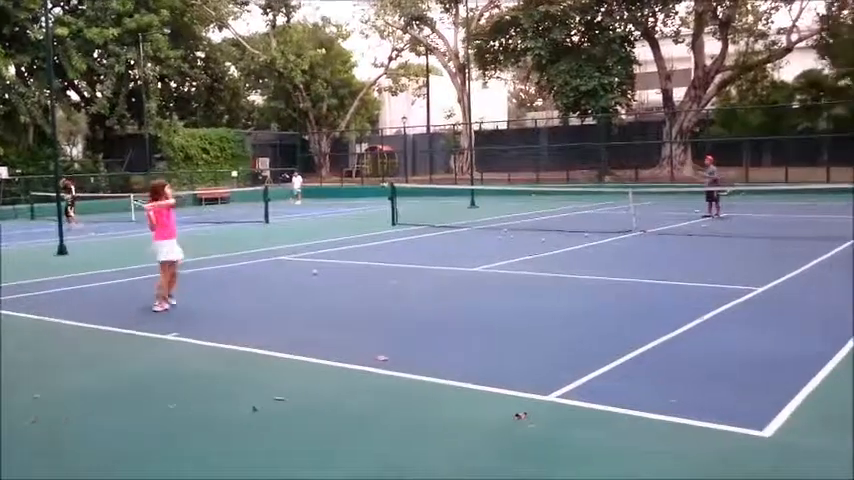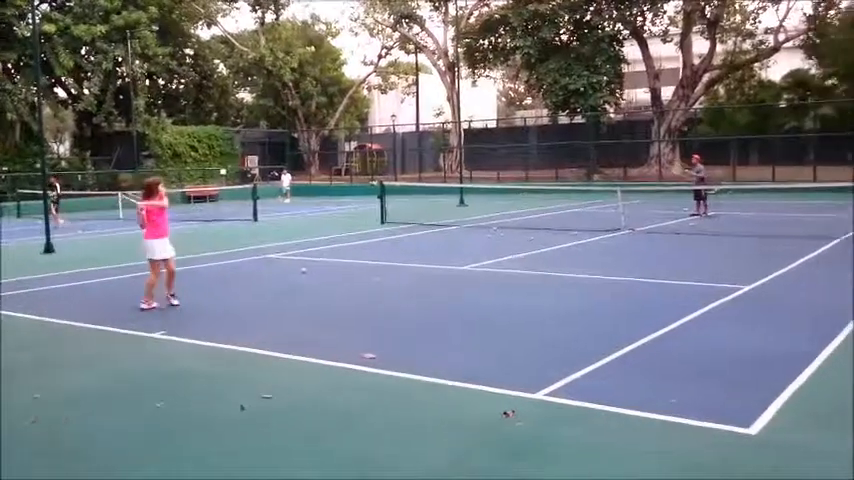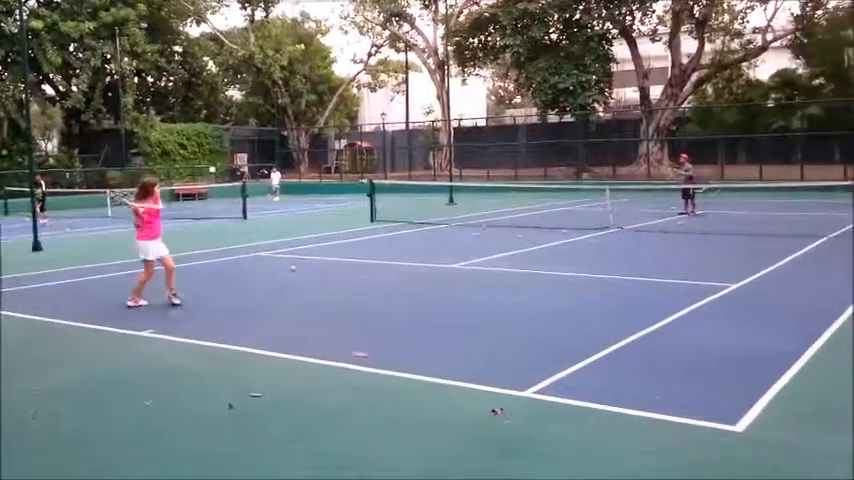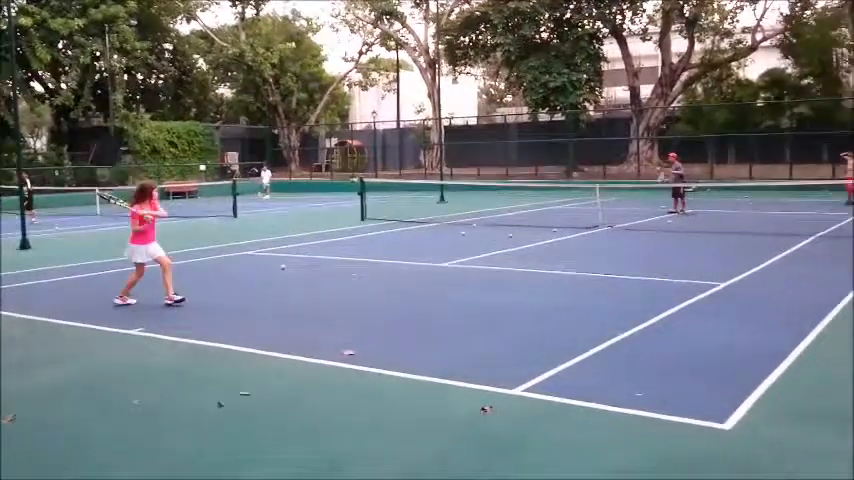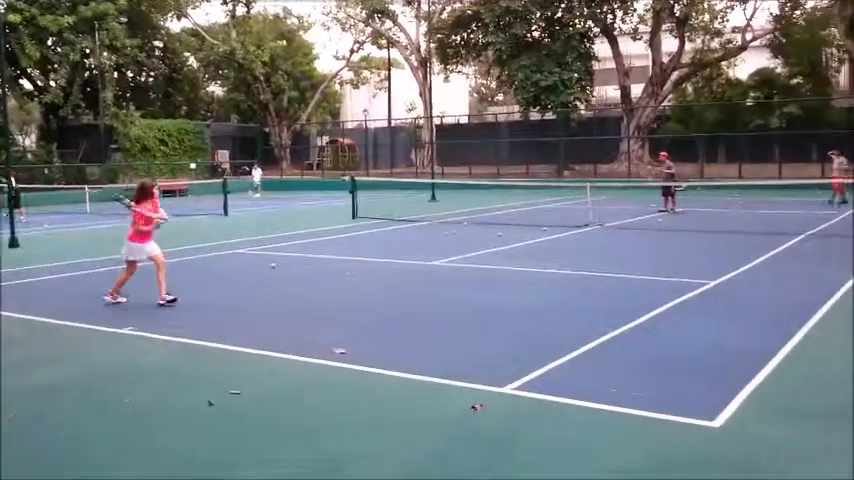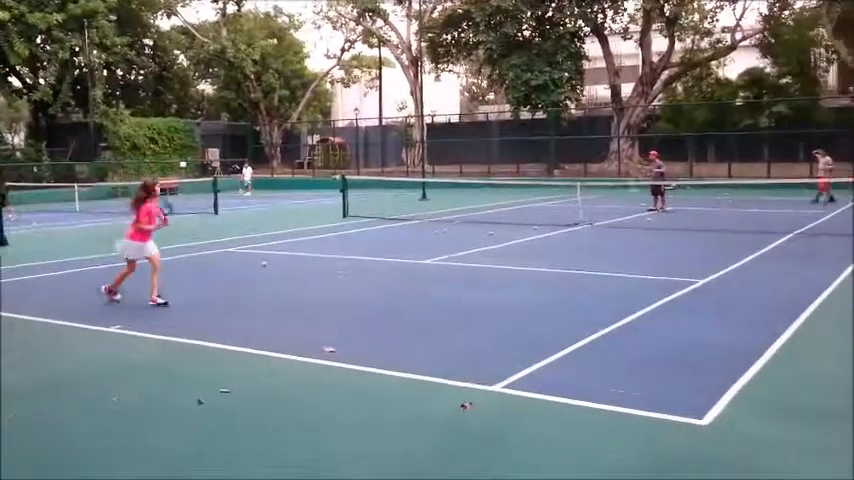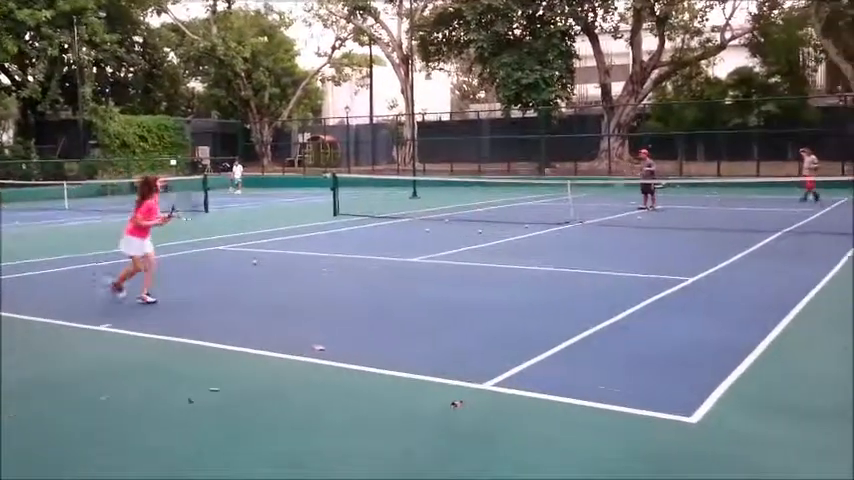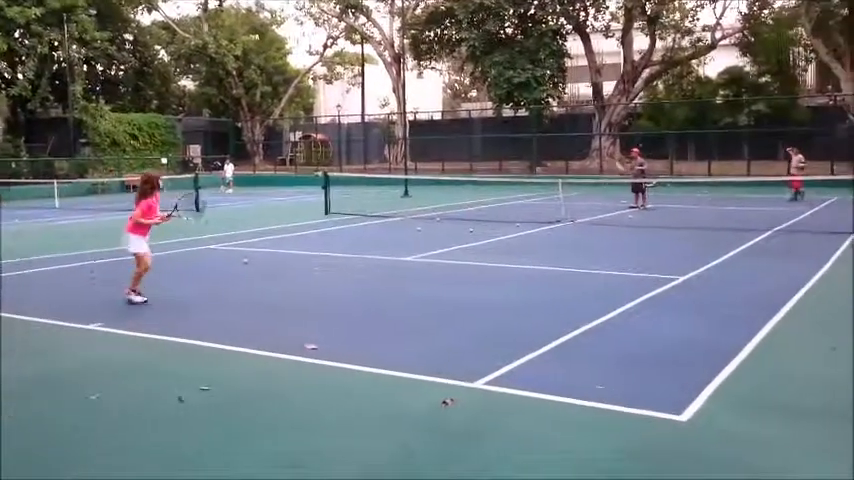
dt=0.1s
person 1, frame 1
left shoulder: (168, 201)
right shoulder: (152, 207)
left elbow: (172, 201)
right elbow: (152, 228)
left wrist: (153, 204)
right wrist: (149, 214)
left hip: (172, 241)
right hip: (161, 242)
left knee: (173, 272)
right knee: (166, 274)
left ankle: (167, 295)
right ankle: (159, 303)
person 1, frame 2
left shoulder: (162, 201)
right shoulder: (144, 206)
left elbow: (165, 204)
right elbow: (143, 226)
left wrist: (147, 203)
right wrist: (140, 213)
left hip: (163, 239)
right hip: (153, 241)
left knee: (171, 270)
right knee: (155, 273)
left ankle: (170, 294)
right ankle: (146, 301)
person 1, frame 3
left shoulder: (155, 200)
right shoulder: (138, 205)
left elbow: (160, 207)
right elbow: (137, 226)
left wrist: (144, 206)
right wrist: (138, 216)
left hip: (156, 241)
right hip: (145, 242)
left knee: (170, 266)
right knee: (149, 272)
left ankle: (171, 293)
right ankle: (134, 299)
person 1, frame 4
left shoulder: (153, 204)
right shoulder: (136, 210)
left elbow: (164, 214)
right elbow: (134, 230)
left wrist: (147, 212)
right wrist: (146, 224)
left hip: (151, 243)
right hip: (139, 245)
left knee: (167, 264)
right knee: (139, 273)
left ankle: (170, 296)
right ankle: (122, 296)
person 1, frame 5
left shoulder: (153, 202)
right shoulder: (139, 208)
left elbow: (163, 215)
right elbow: (138, 228)
left wrist: (155, 215)
right wrist: (152, 226)
left hip: (148, 242)
right hip: (136, 243)
left knee: (161, 263)
right knee: (130, 271)
left ankle: (163, 295)
right ankle: (112, 294)
person 1, frame 6
left shoulder: (153, 202)
right shoulder: (146, 206)
left elbow: (160, 215)
right elbow: (142, 227)
left wrist: (163, 218)
right wrist: (156, 226)
left hip: (146, 241)
right hip: (135, 241)
left knee: (156, 264)
right knee: (130, 269)
left ankle: (154, 296)
right ankle: (110, 289)
person 1, frame 7
left shoulder: (154, 198)
right shoulder: (147, 202)
left elbow: (156, 214)
right elbow: (137, 222)
left wrist: (162, 218)
right wrist: (153, 223)
left hip: (144, 237)
right hip: (134, 237)
left knee: (151, 263)
right knee: (137, 268)
left ankle: (144, 294)
right ankle: (117, 284)
person 1, frame 8
left shoulder: (155, 196)
right shoulder: (146, 200)
left elbow: (155, 213)
right elbow: (135, 219)
left wrist: (162, 216)
right wrist: (152, 222)
left hip: (143, 234)
right hip: (135, 234)
left knee: (141, 264)
right knee: (146, 264)
left ankle: (134, 291)
right ankle: (131, 291)
